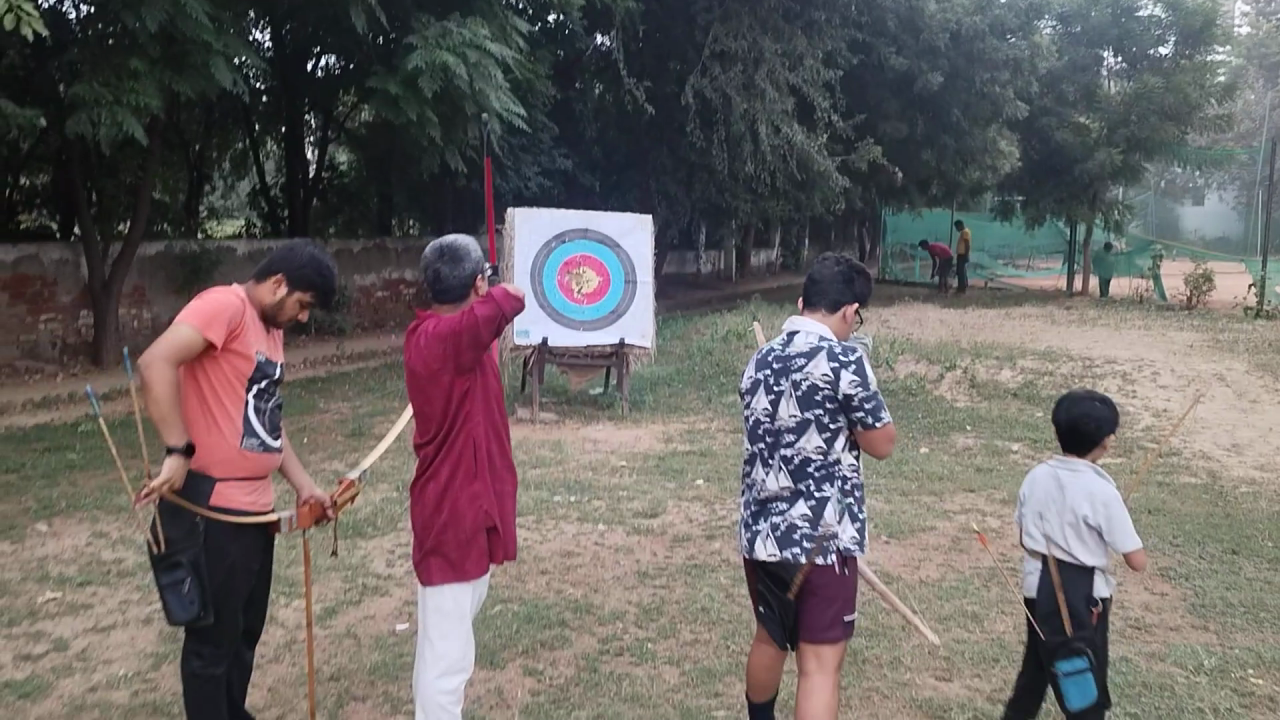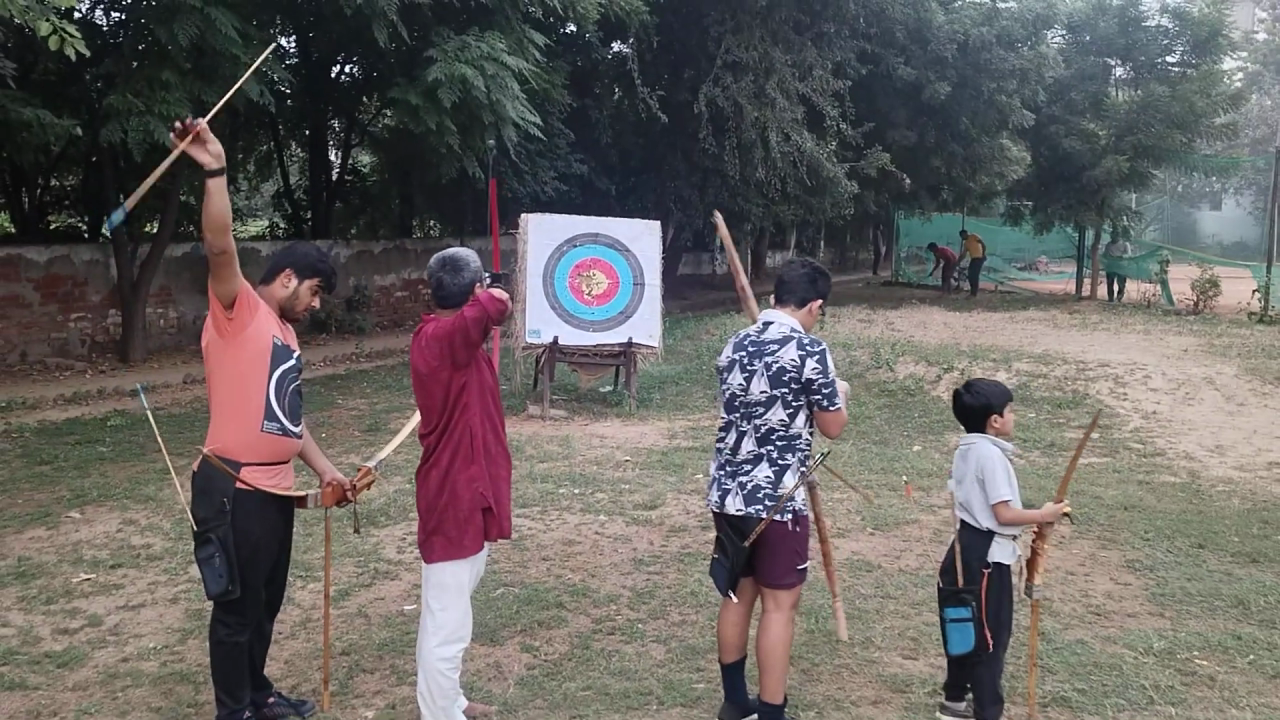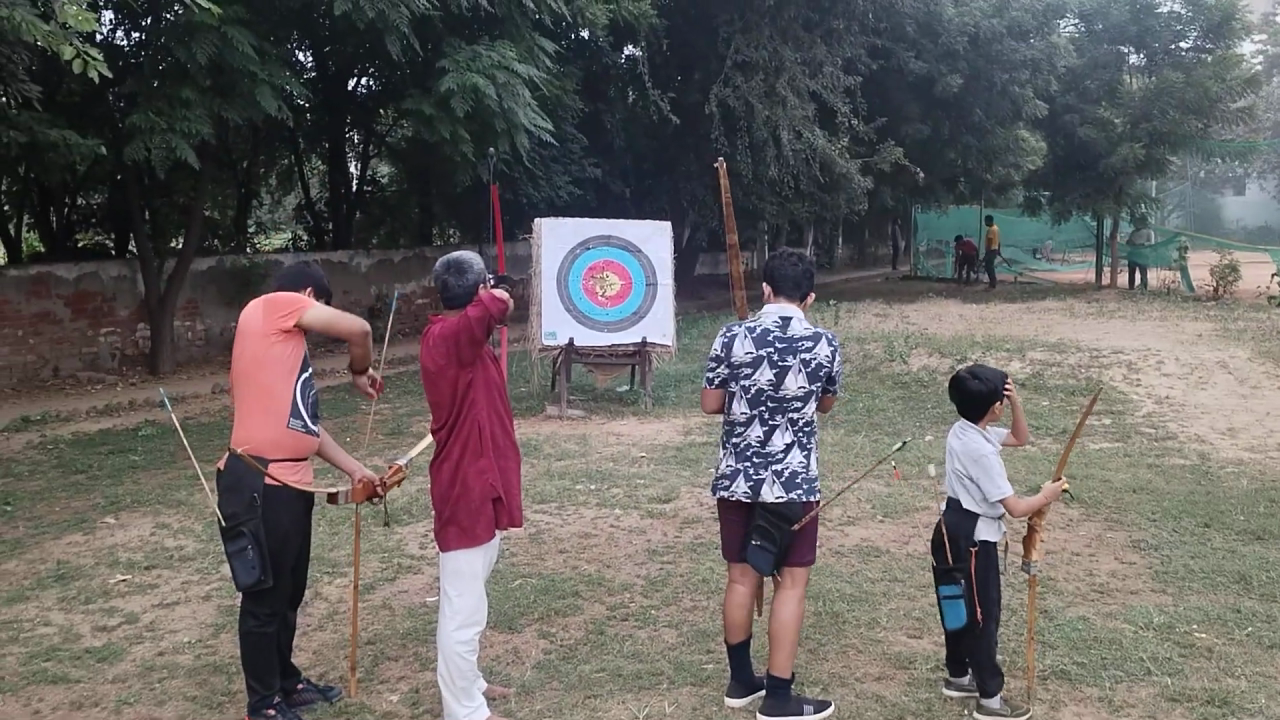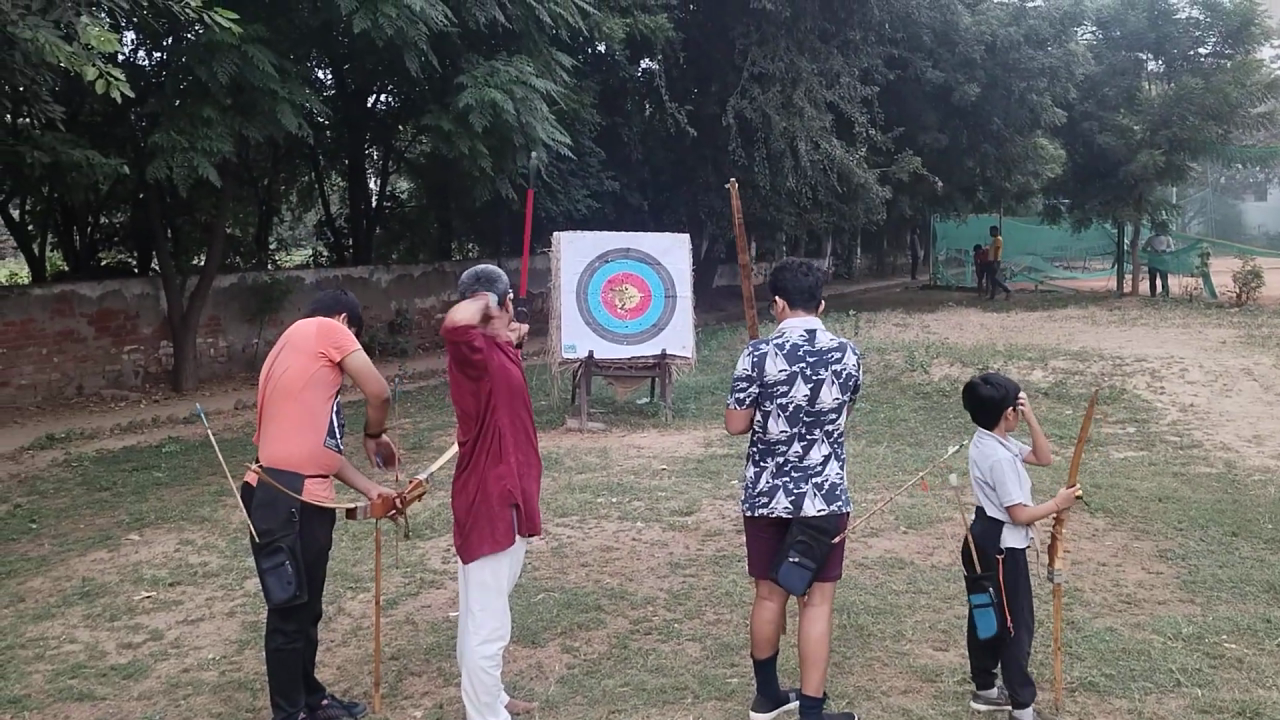
dt=1s
person 1, frame 1
left shoulder: (271, 328)
right shoulder: (224, 306)
right elbow: (156, 364)
left wrist: (303, 484)
right wrist: (178, 452)
left hip: (255, 506)
right hip: (211, 508)
left knee: (246, 629)
right knee: (213, 636)
person 1, frame 2
left shoulder: (285, 334)
right shoulder: (237, 311)
right elbow: (220, 249)
left wrist: (324, 469)
right wrist: (215, 172)
left hip: (274, 489)
right hip: (235, 490)
left knee: (266, 601)
right knee: (237, 605)
person 1, frame 3
left shoulder: (284, 339)
right shoulder: (270, 308)
left elbow: (304, 421)
right elbow: (358, 331)
left wrist: (354, 469)
right wrist: (361, 372)
left hip: (290, 484)
right hip: (259, 484)
left knee: (288, 593)
right knee: (265, 597)
left ankle: (286, 682)
person 1, frame 4
left shoulder: (292, 348)
right shoulder: (326, 330)
right elbow: (378, 392)
left wrist: (370, 488)
right wrist: (375, 435)
left hip: (300, 497)
right hip: (287, 498)
left knee: (305, 607)
right knee: (290, 611)
person 2, frame 1
left shoulder: (429, 333)
right shoulder: (448, 336)
right elbow: (510, 298)
right wrist: (499, 295)
left hip: (454, 505)
right hip: (456, 512)
left knee: (446, 639)
right knee: (447, 650)
person 2, frame 2
left shoulder: (437, 334)
right shoulder: (446, 337)
right elbow: (496, 305)
right wrist: (492, 300)
left hip: (458, 491)
right hip: (457, 496)
left knee: (444, 613)
right knee: (447, 621)
person 2, frame 3
left shoulder: (451, 335)
right shoulder: (451, 335)
right elbow: (496, 305)
right wrist: (496, 300)
left hip: (474, 482)
right hip: (468, 487)
left knee: (465, 599)
right knee: (464, 606)
person 2, frame 4
left shoulder: (489, 346)
right shoulder: (475, 348)
right elbow: (454, 322)
left wrist: (510, 335)
right wrist: (482, 305)
left hip: (500, 495)
right hip: (491, 501)
left knee: (484, 612)
right knee: (488, 621)
person 3, frame 1
left shoulder: (760, 361)
right shoulder: (843, 359)
right elbow: (881, 444)
left hip: (761, 530)
right hip: (819, 535)
left knee: (772, 634)
right knee: (821, 661)
person 3, frame 2
left shoulder: (735, 345)
right shoulder: (809, 350)
right elbow: (832, 427)
right wrist: (838, 394)
left hip: (728, 491)
right hip: (776, 499)
left knee: (737, 594)
right knee: (779, 605)
person 3, frame 3
left shoulder: (732, 336)
right shoulder: (824, 344)
left elbow: (709, 403)
left hip: (736, 478)
right hip: (792, 483)
left knee: (741, 577)
right knee: (790, 583)
left ankle: (741, 680)
person 3, frame 4
left shoulder: (760, 354)
right shoulder: (847, 354)
left elbow: (735, 424)
left hip: (767, 495)
right hip: (824, 496)
left knee: (769, 594)
right knee: (817, 600)
person 4, frame 1
left shoulder: (1037, 476)
right shoulder: (1102, 493)
right elbow: (1137, 560)
right wrist: (1119, 532)
left hip: (1039, 584)
right hip: (1082, 593)
left knee: (1037, 661)
person 4, frame 2
left shoulder: (964, 451)
right shoulder: (992, 454)
right elbow: (1003, 513)
right wrist: (1043, 515)
left hip: (965, 549)
right hip: (988, 556)
right knee: (990, 640)
person 4, frame 3
left shoulder: (961, 431)
right shoulder: (982, 452)
left elbow: (1021, 438)
right elbow: (1015, 507)
left wrist: (1017, 403)
right wrist: (1045, 496)
left hip: (951, 530)
right hip: (973, 538)
right knee: (982, 616)
left ankle: (958, 677)
person 4, frame 4
left shoulder: (984, 441)
right shoulder: (999, 457)
left elbow: (1044, 459)
right elbow: (1019, 514)
left wrist: (1032, 420)
right wrist: (1058, 503)
left hip: (982, 539)
right hip: (1003, 547)
right knee: (1016, 626)
left ankle: (985, 690)
